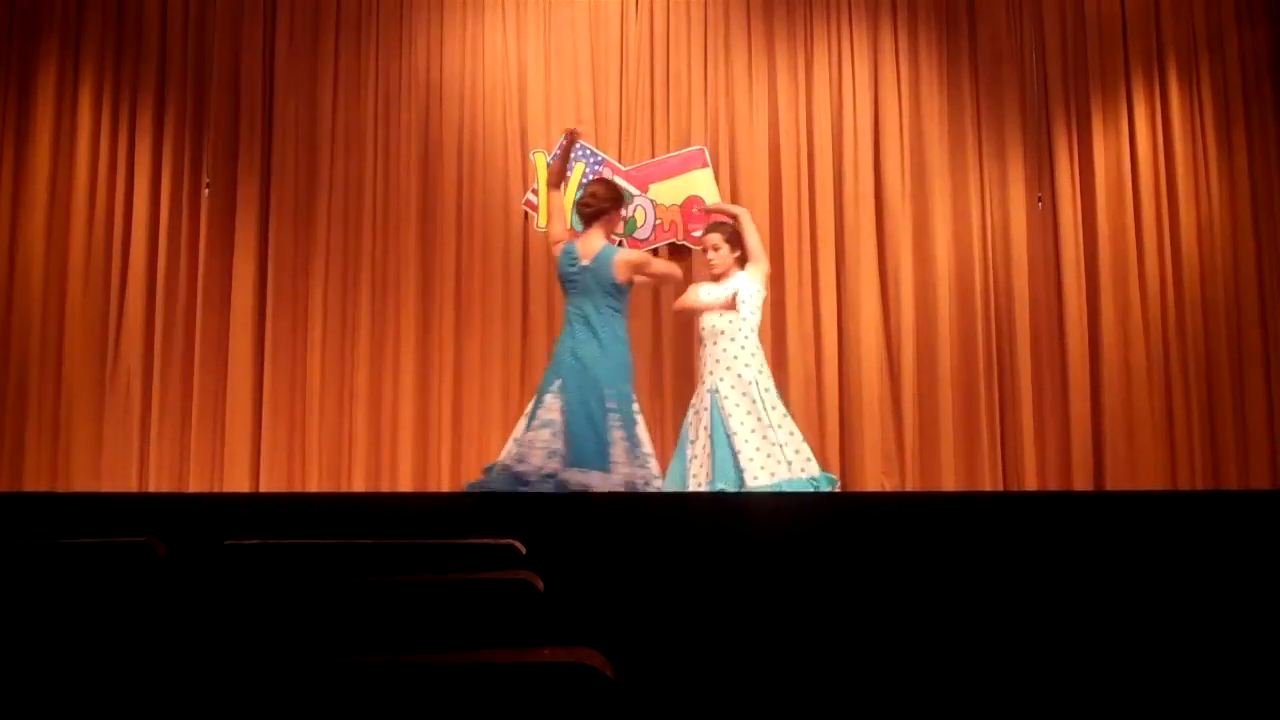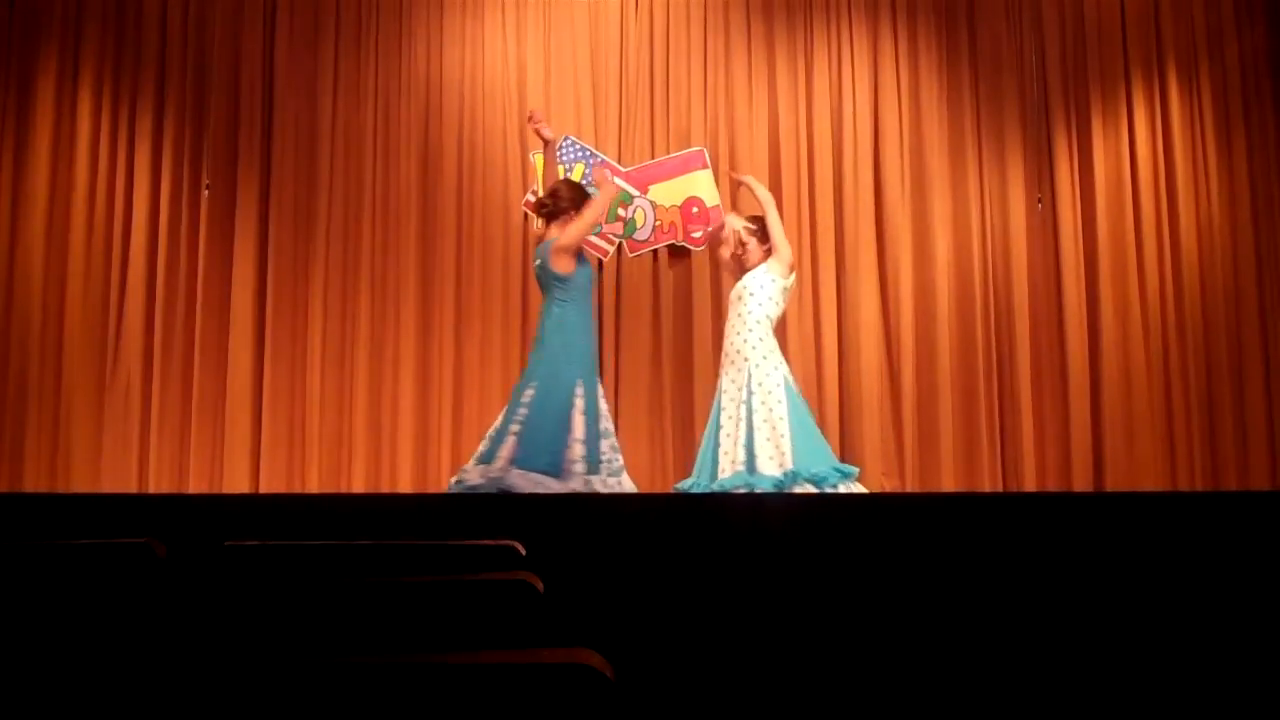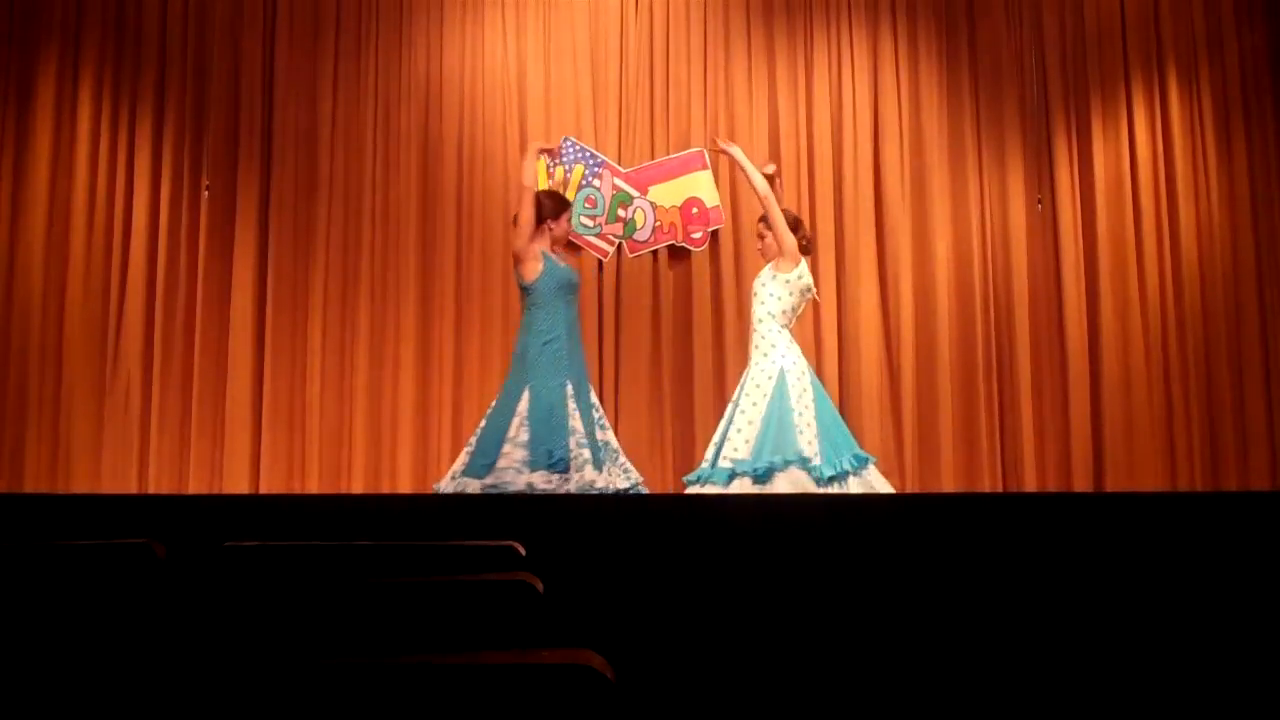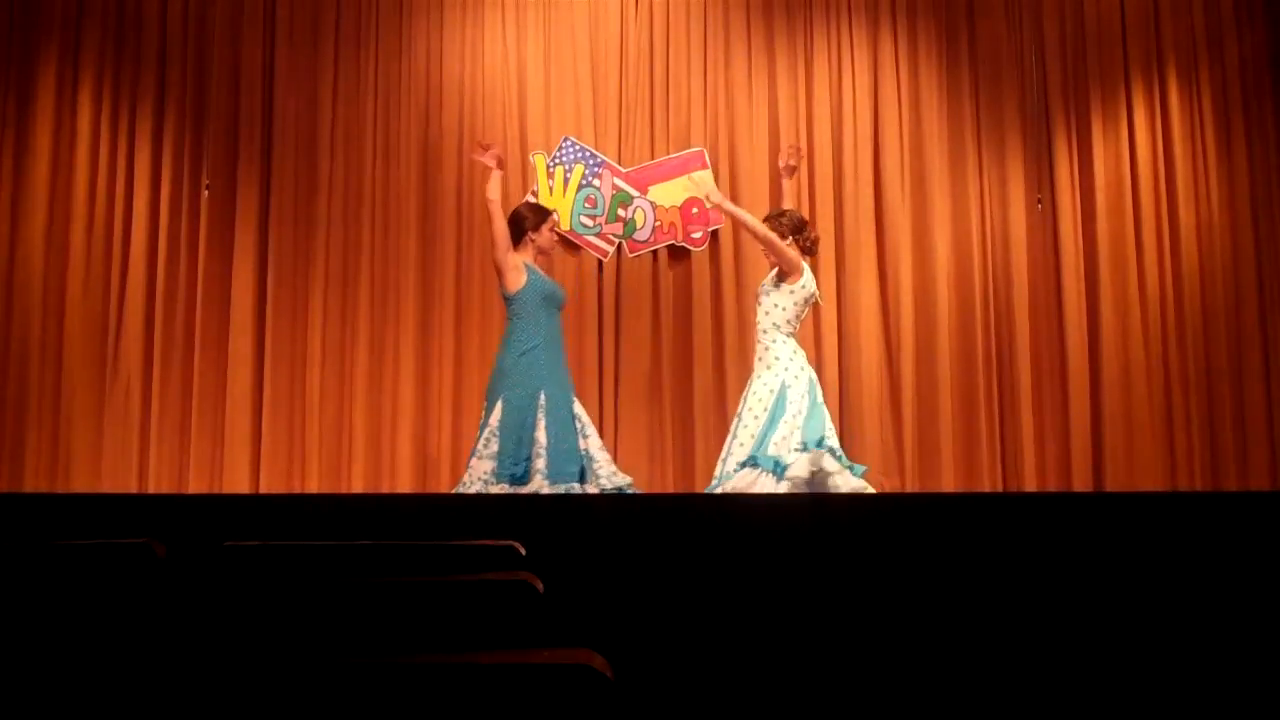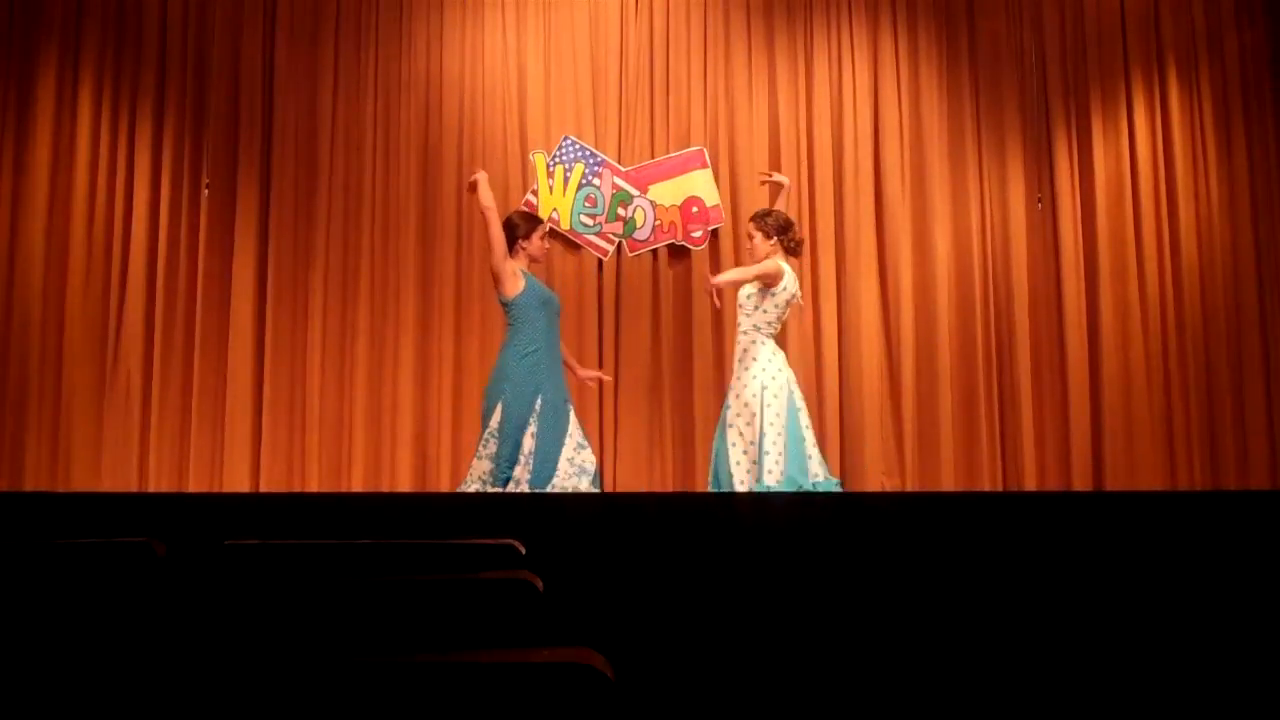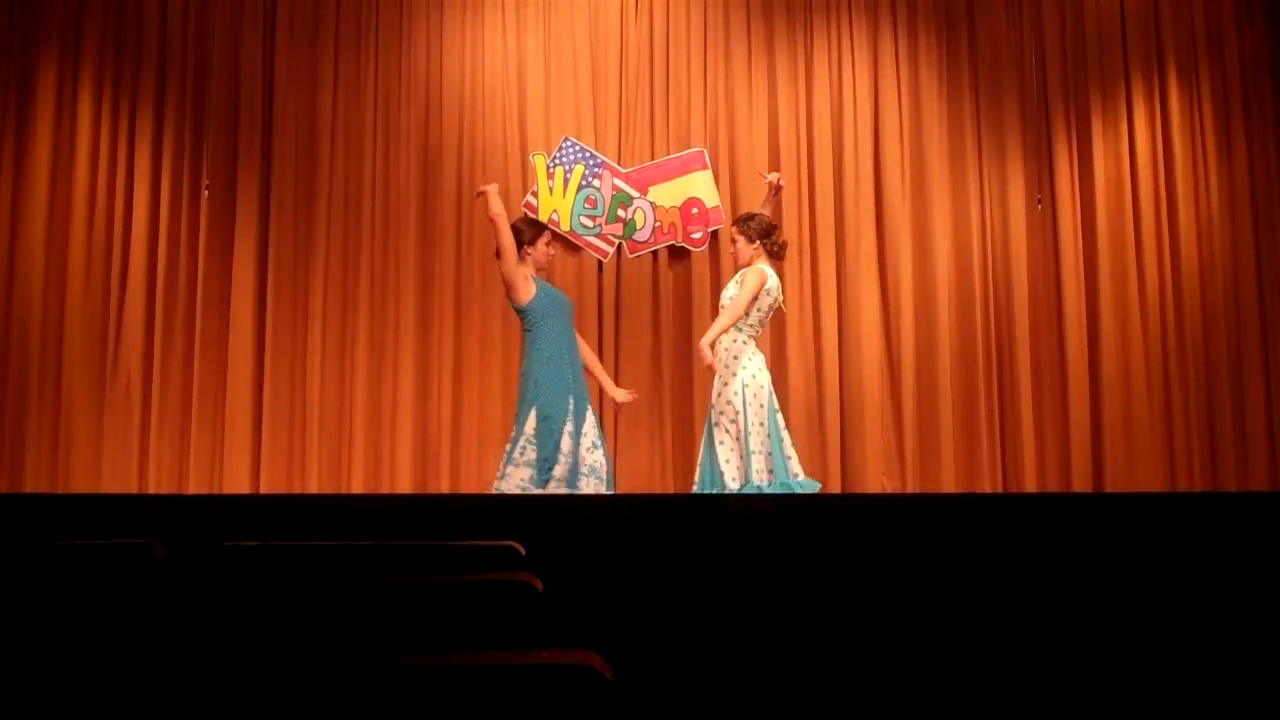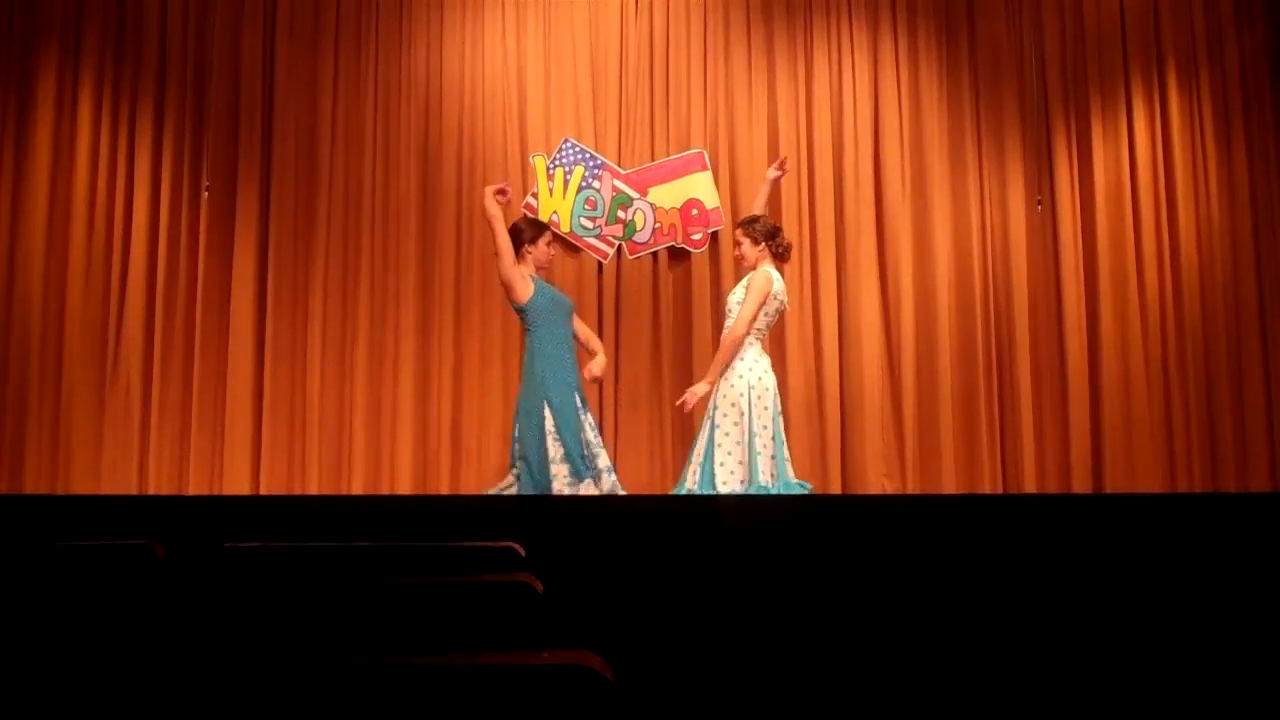
dt=0.3s
person 1, frame 1
left shoulder: (561, 248)
right shoulder: (624, 258)
left elbow: (554, 187)
right elbow: (675, 274)
left wrist: (567, 149)
right wrist: (639, 274)
left hip: (569, 358)
right hip: (609, 362)
left knee: (557, 444)
right knee: (609, 446)
person 1, frame 2
left shoulder: (546, 244)
right shoulder: (563, 246)
left elbow: (551, 193)
right elbow: (604, 201)
left wrist: (549, 145)
right wrist: (605, 182)
left hip: (550, 357)
right hip: (567, 358)
left knee: (540, 438)
right knee: (564, 440)
person 1, frame 3
left shoulder: (552, 257)
right shoulder: (527, 254)
right elbow: (527, 195)
right wrist: (533, 153)
left hip: (565, 368)
right hip: (541, 366)
left knee: (570, 453)
right knee: (528, 452)
person 1, frame 4
left shoulder: (536, 275)
right shoulder: (510, 266)
right elbow: (493, 202)
right wrist: (496, 170)
left hip: (548, 381)
right hip: (520, 379)
left knee: (552, 462)
right knee: (517, 460)
person 1, frame 5
left shoulder: (533, 284)
right shoulder: (506, 274)
right elbow: (489, 210)
left wrist: (577, 369)
right wrist: (482, 182)
left hip: (546, 388)
right hip: (518, 384)
left knee: (567, 467)
right knee: (511, 465)
person 1, frame 6
left shoulder: (545, 291)
right shoulder: (519, 282)
left elbow: (574, 342)
right elbow: (498, 218)
left wrist: (610, 388)
right wrist: (491, 193)
left hip: (569, 391)
right hip: (545, 389)
left knee: (582, 469)
right knee: (541, 467)
person 1, frame 7
left shoulder: (546, 290)
right shoulder: (516, 280)
left elbow: (583, 332)
right elbow: (494, 218)
left wrist: (599, 356)
right wrist: (491, 196)
left hip: (565, 389)
right hip: (545, 389)
left knee: (577, 468)
right knee: (559, 471)
person 2, frame 1
left shoulder: (755, 276)
right shoulder: (701, 290)
left elbow: (743, 214)
right elbow: (680, 304)
left wrist: (719, 209)
right wrist: (716, 302)
left hip: (751, 378)
right hip: (713, 384)
left knee: (769, 456)
right knee: (714, 466)
person 2, frame 2
left shoulder: (781, 267)
right shoulder: (744, 278)
left elbow: (768, 202)
right elbow: (718, 245)
left wrist: (747, 181)
right wrist: (725, 225)
left hip: (762, 367)
right hip: (735, 373)
left knee: (769, 449)
right knee: (736, 455)
person 2, frame 3
left shoulder: (790, 260)
right shoulder: (787, 268)
left elbow: (767, 200)
right elbow: (772, 212)
left wrist: (737, 154)
right wrist: (766, 179)
left hip: (777, 364)
right hip: (771, 364)
left knee: (769, 447)
right knee: (764, 449)
person 2, frame 4
left shoulder: (794, 268)
right shoulder: (791, 272)
left elbow: (765, 231)
right elbow: (785, 222)
left wrist: (722, 202)
right wrist: (786, 177)
left hip: (782, 372)
right hip: (775, 371)
left knee: (759, 454)
person 2, frame 5
left shoulder: (775, 269)
right shoulder: (779, 271)
left elbow: (751, 270)
right elbow: (776, 222)
left wrist: (723, 279)
right wrist: (784, 189)
left hip: (760, 370)
right hip: (759, 369)
left knee: (765, 461)
right knee: (755, 460)
person 2, frame 6
left shoulder: (757, 274)
right shoulder: (764, 272)
left elbow: (738, 307)
right elbow: (761, 226)
left wrist: (708, 338)
right wrist: (773, 194)
left hip: (740, 372)
right hip: (741, 370)
left knee: (748, 459)
right knee: (743, 458)
person 2, frame 7
left shoulder: (763, 277)
right shoulder: (766, 275)
left elbow: (738, 333)
right elbow: (755, 224)
left wrist: (707, 382)
right wrist: (768, 183)
left hip: (742, 374)
right hip: (744, 373)
left knee: (740, 461)
right knee: (746, 461)
